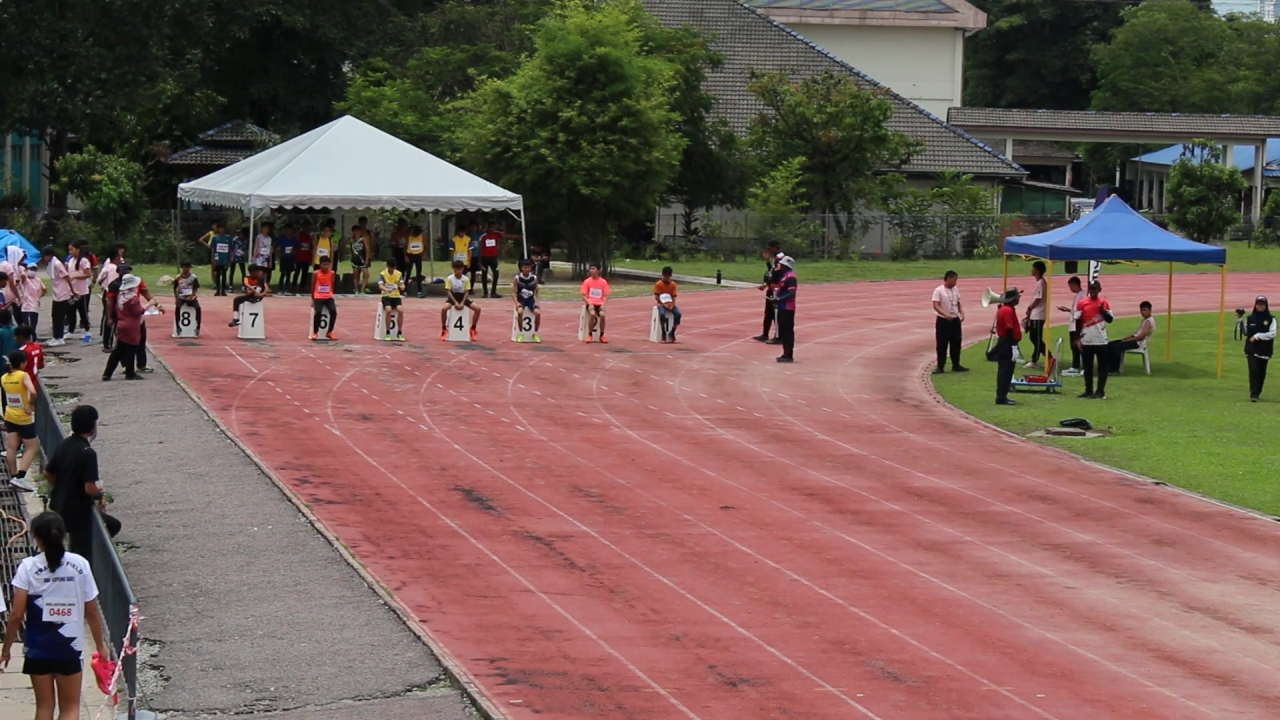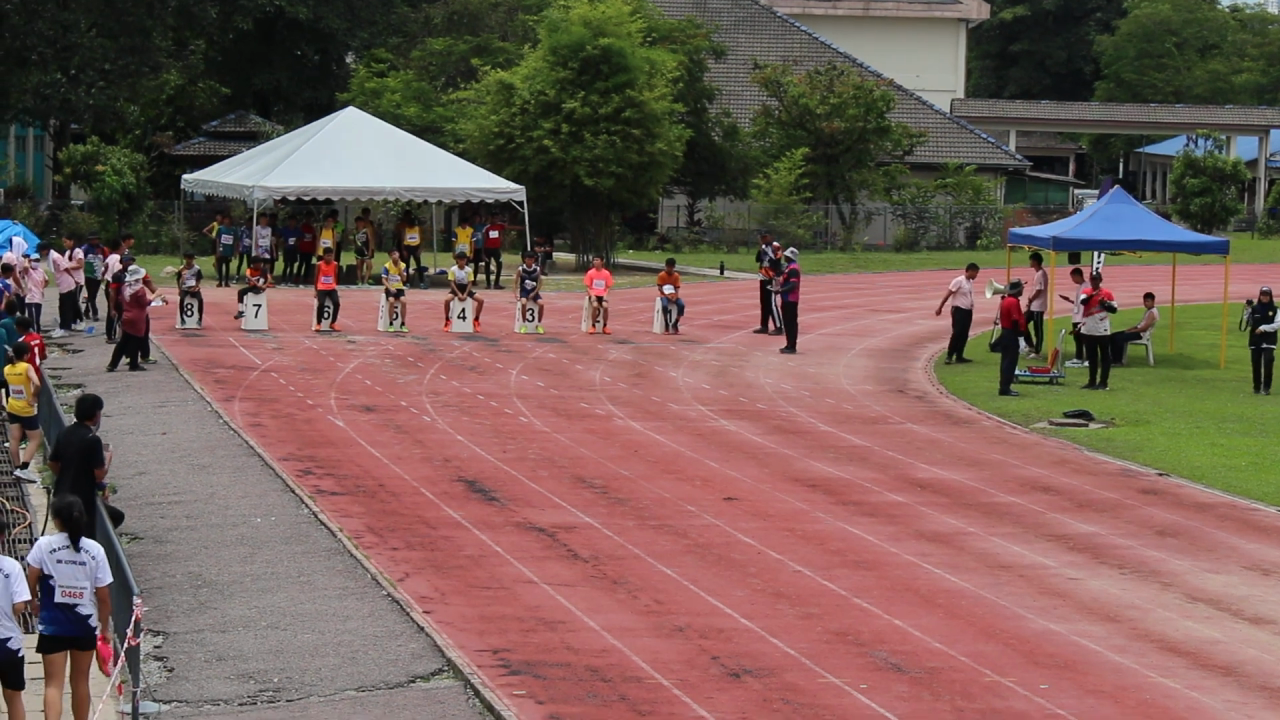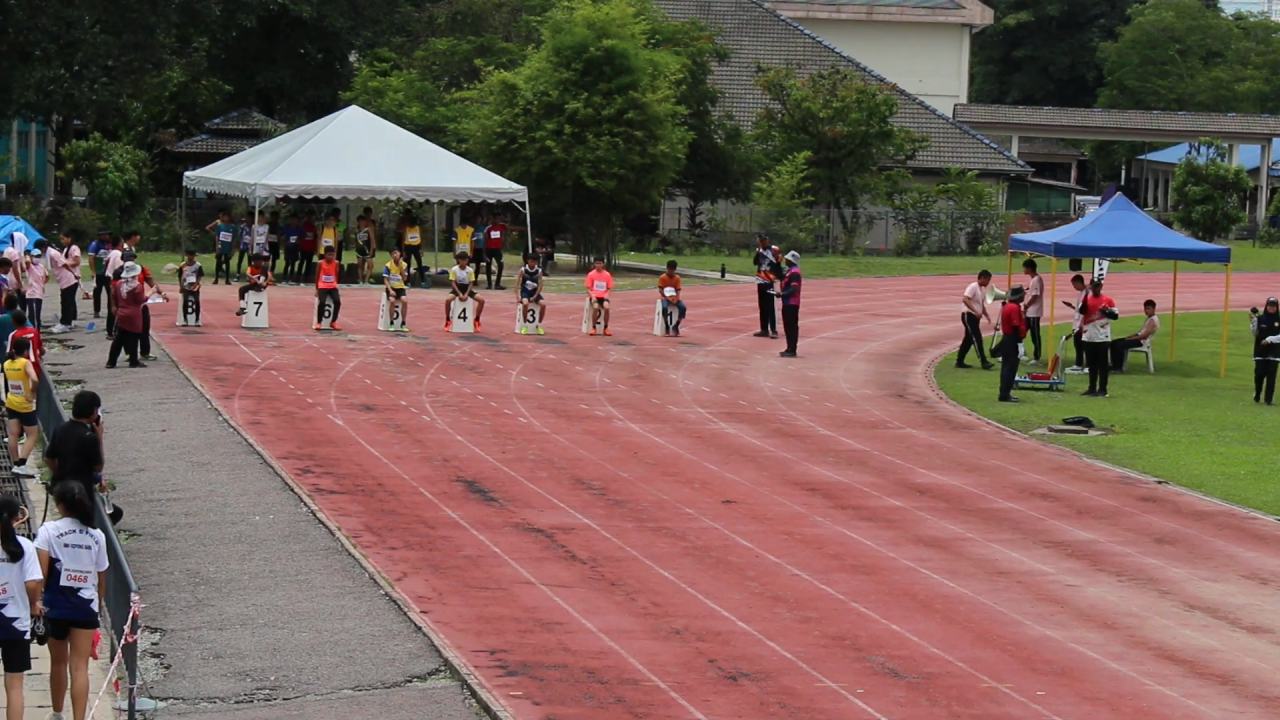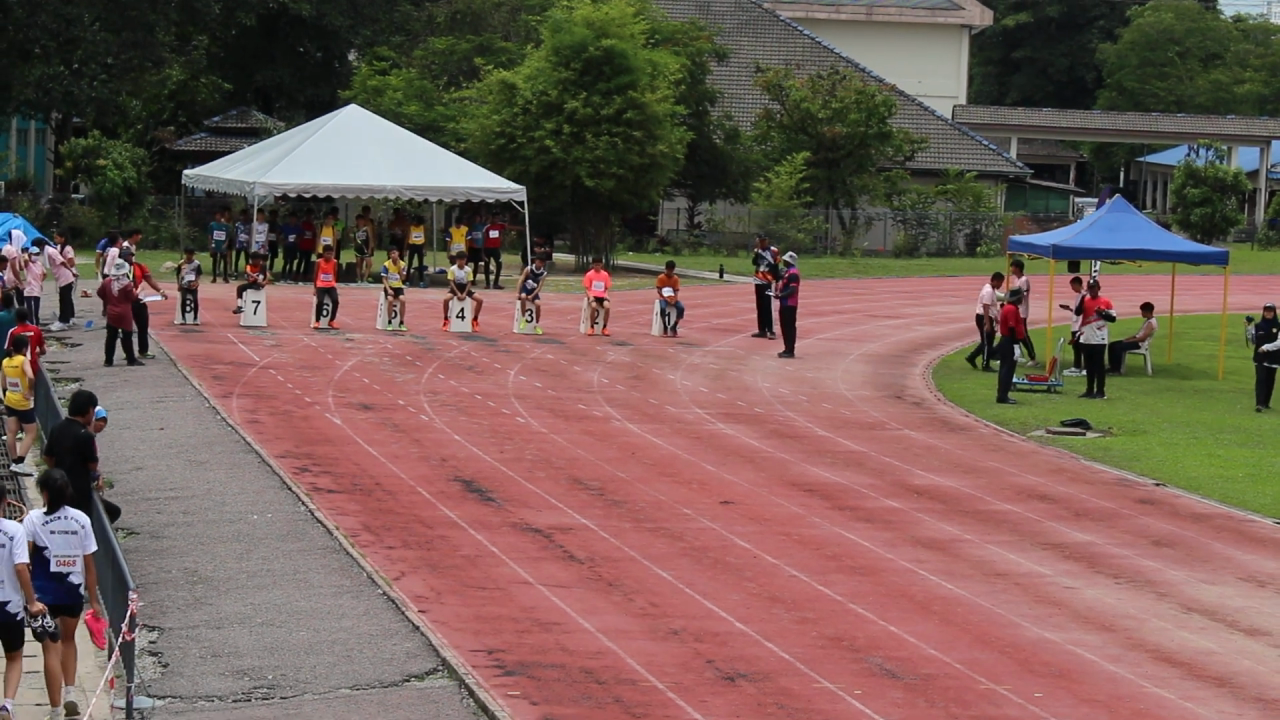
dt=0.4s
person 1, frame 1
left shoulder: (28, 566)
right shoulder: (80, 564)
right elbow: (92, 611)
right wrist: (101, 645)
left hip: (37, 648)
right hip: (69, 647)
person 1, frame 2
left shoulder: (43, 545)
right shoulder: (95, 550)
left elbow: (31, 586)
right elbow: (103, 597)
left wrist: (35, 603)
right wrist: (105, 628)
left hip: (52, 626)
right hip: (85, 626)
left knee: (53, 685)
right knee: (80, 682)
person 1, frame 3
left shoulder: (49, 530)
right shoulder: (96, 535)
left elbow: (41, 572)
right elbow: (100, 580)
left wrist: (35, 601)
right wrist: (96, 605)
left hip: (55, 607)
right hip: (86, 608)
left knee: (58, 663)
right knee: (79, 668)
person 1, frame 4
left shoulder: (34, 518)
right shoulder: (81, 519)
right elbow: (89, 564)
right wrist: (93, 598)
left hip: (45, 594)
right hip: (73, 593)
left knee: (52, 652)
right knee: (68, 641)
right ankle: (69, 693)
